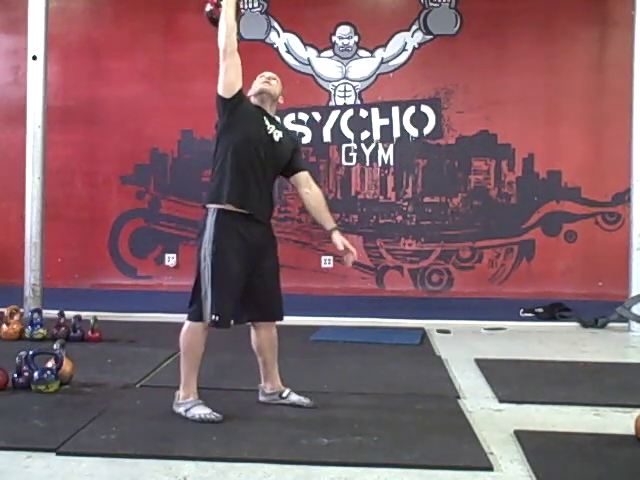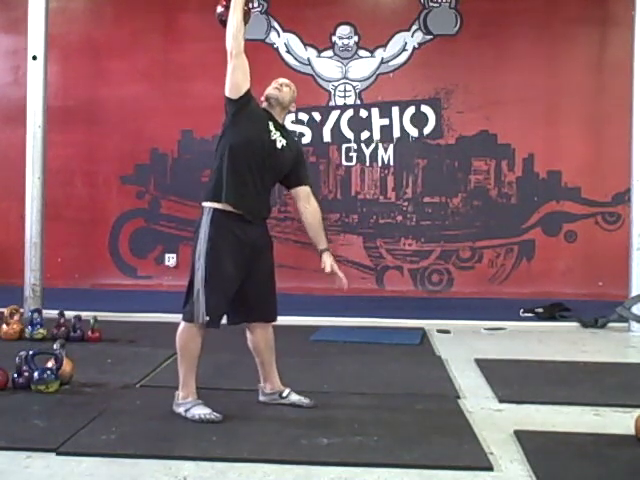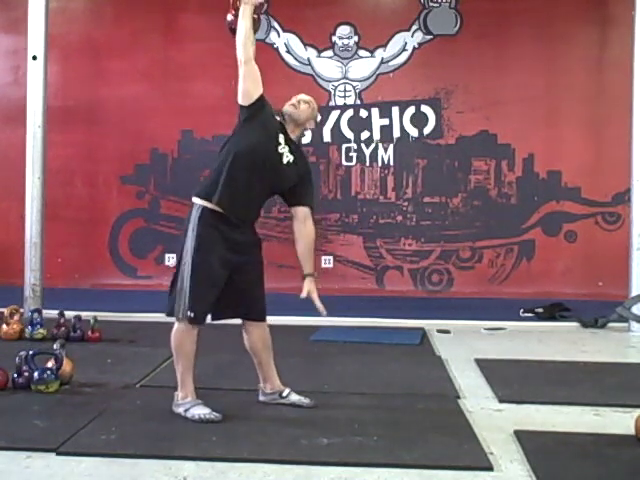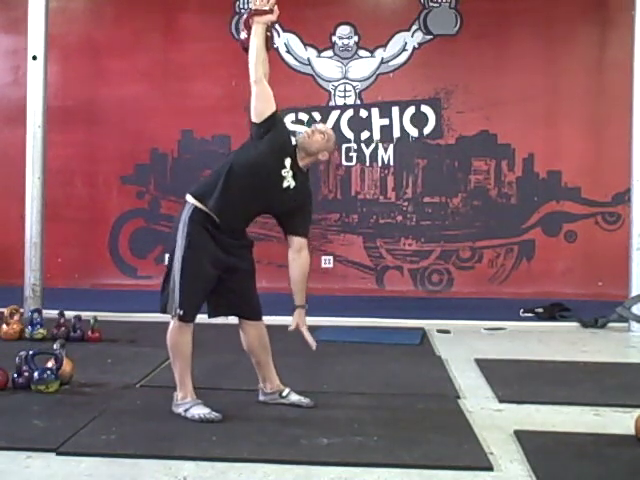
dt=0.4s
person 1, frame 1
left shoulder: (285, 140)
right shoulder: (235, 109)
left elbow: (306, 186)
right elbow: (228, 51)
left wrist: (334, 231)
left hip: (261, 229)
right hip: (226, 223)
left knee: (265, 313)
right knee: (204, 312)
left ankle: (271, 387)
right ankle: (186, 396)
person 1, frame 2
left shoulder: (290, 147)
right shoulder: (243, 110)
left elbow: (305, 200)
right elbow: (235, 53)
left wrist: (324, 250)
left hip: (256, 231)
right hip: (221, 224)
left knee: (259, 314)
right knee: (198, 313)
left ankle: (271, 387)
right ankle: (185, 396)
person 1, frame 3
left shoulder: (299, 167)
right shoulder: (259, 116)
left elbow: (303, 222)
right elbow: (246, 61)
left wrist: (309, 276)
left hip: (244, 234)
right hip: (209, 223)
left knee: (254, 313)
right knee: (189, 312)
left ankle: (271, 387)
right ankle: (184, 396)
person 1, frame 4
left shoulder: (300, 193)
right shoulder: (273, 137)
left elbow: (298, 251)
right elbow: (259, 80)
left wrist: (299, 307)
left hip: (233, 238)
right hip: (199, 224)
left knee: (250, 314)
right knee: (183, 312)
left ankle: (270, 387)
right ankle: (184, 397)
